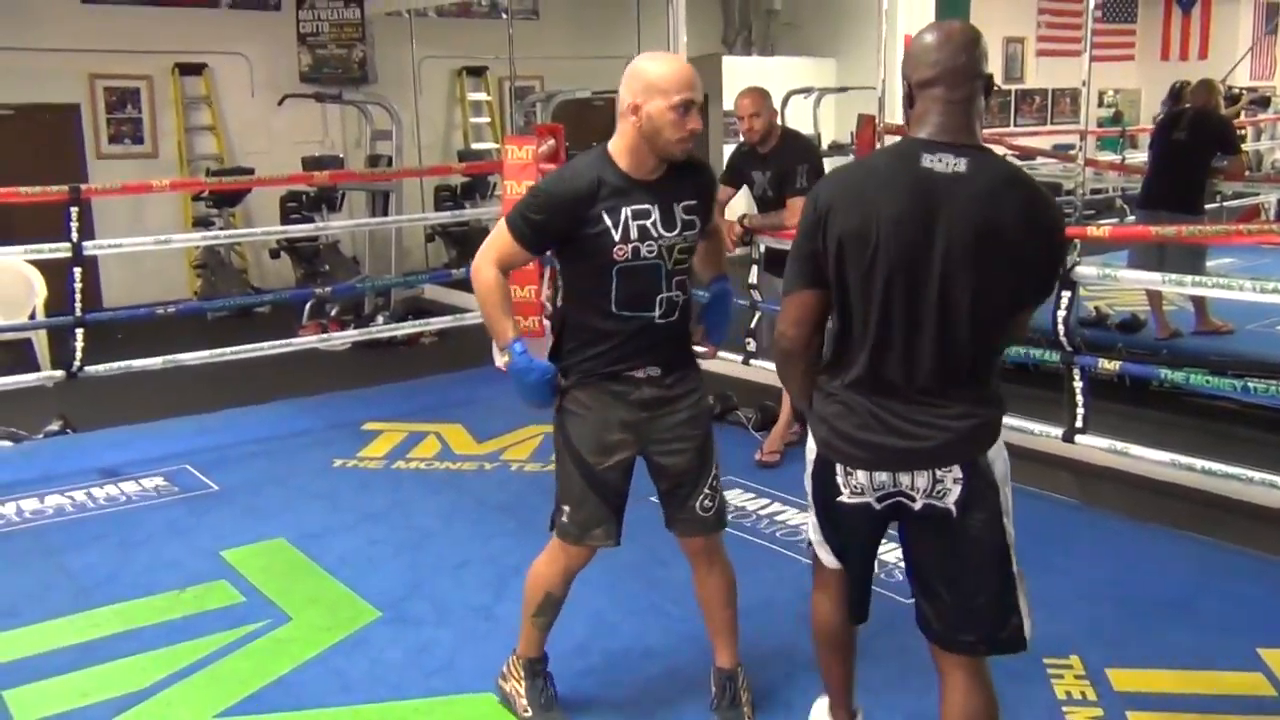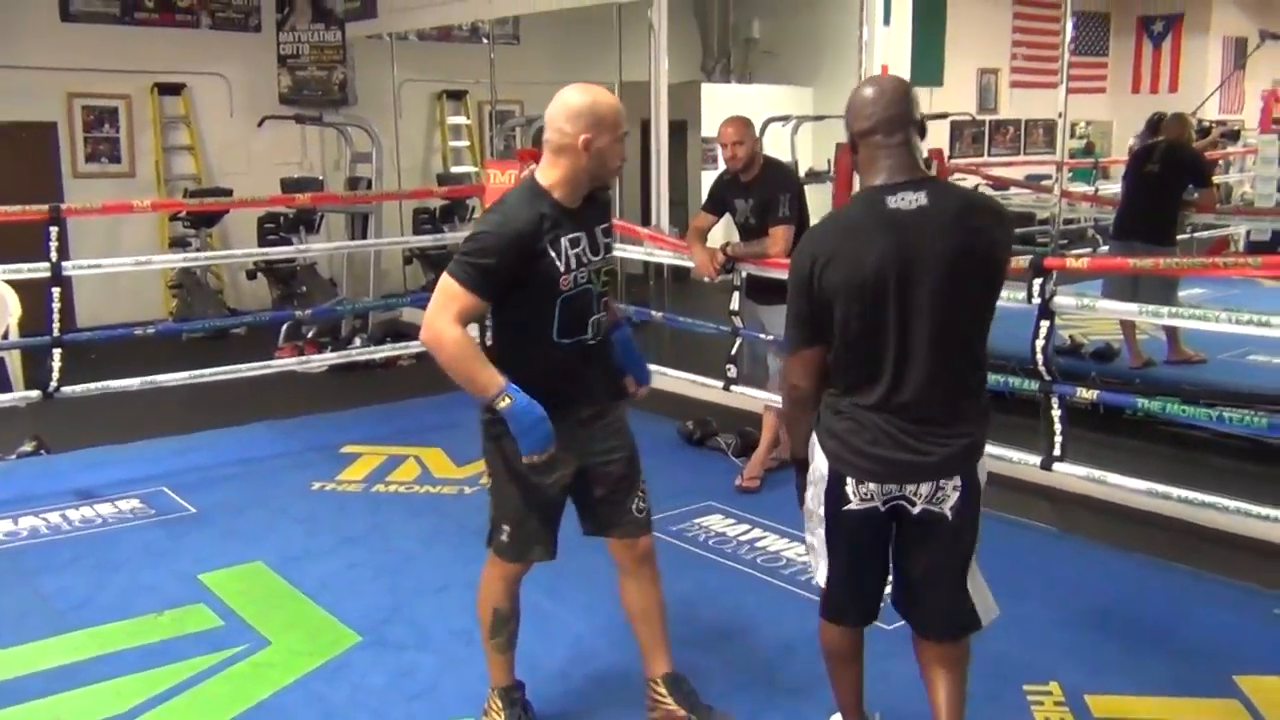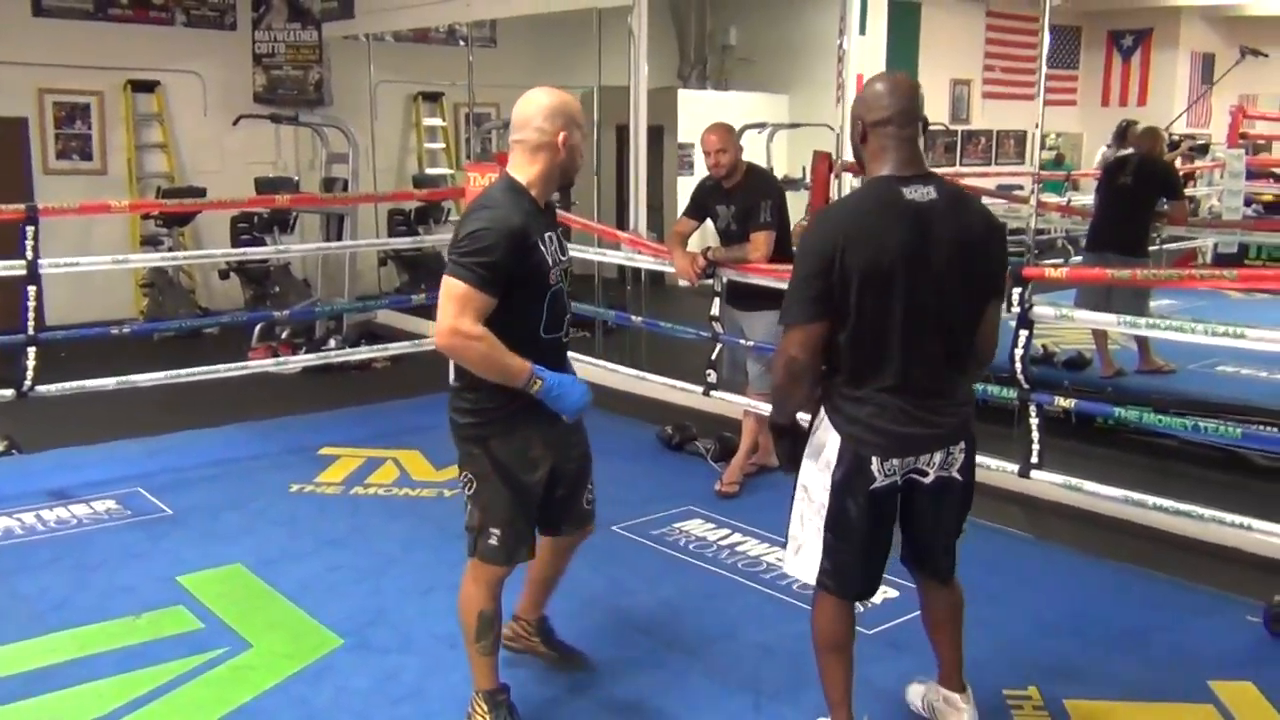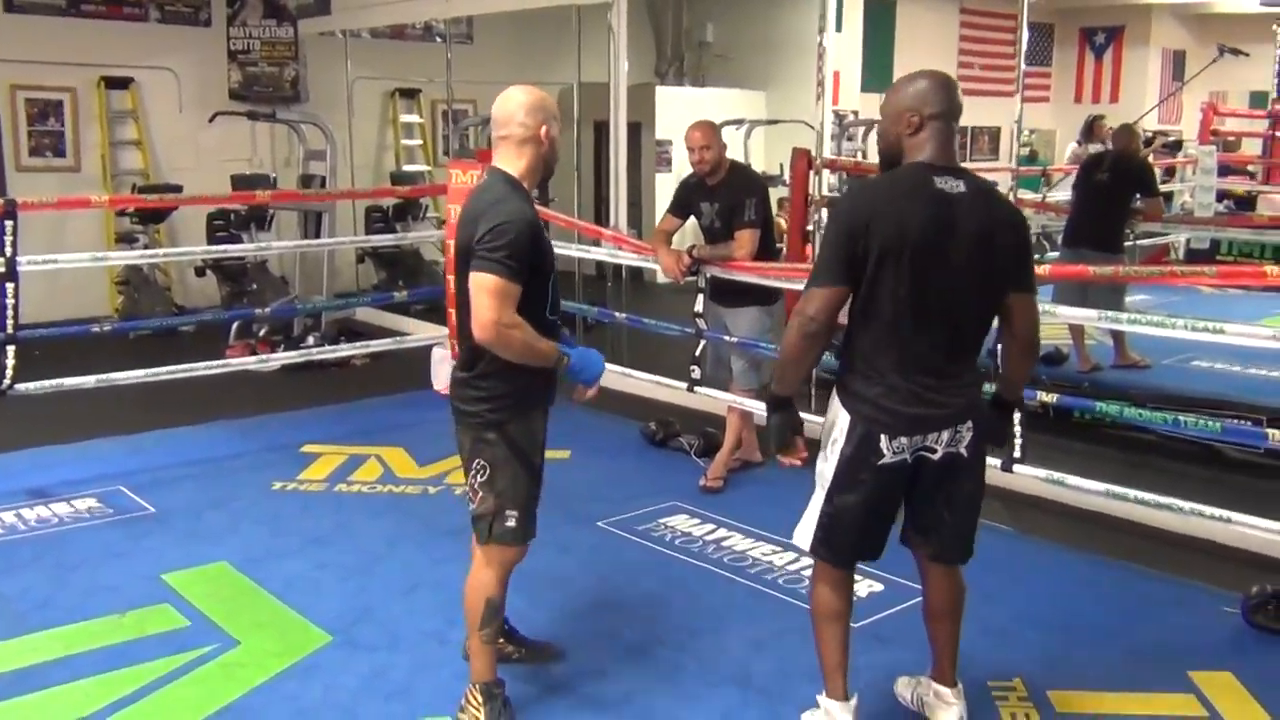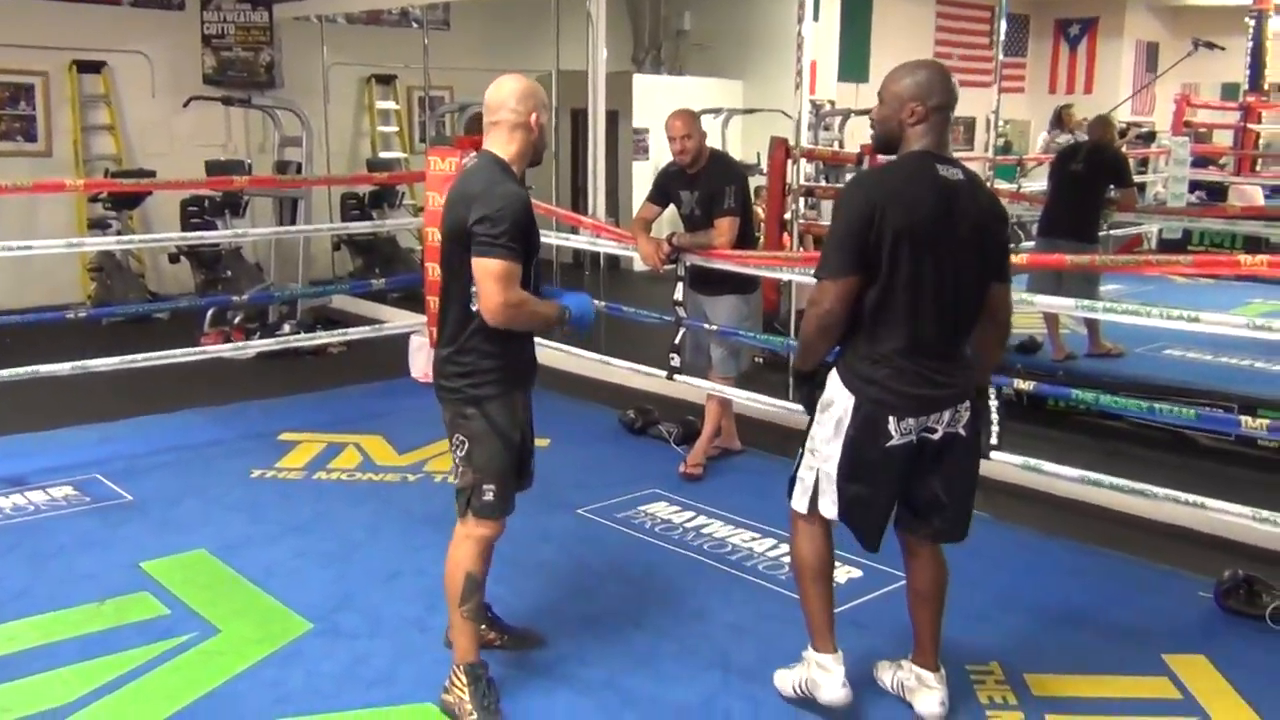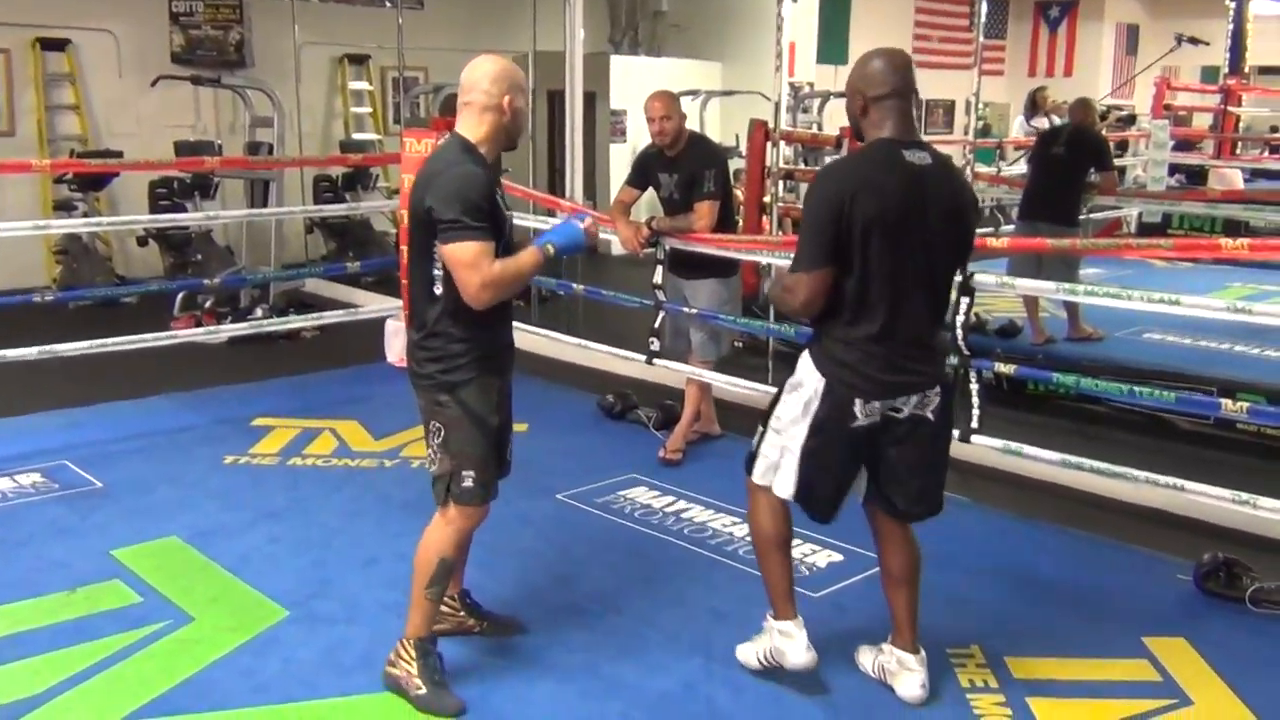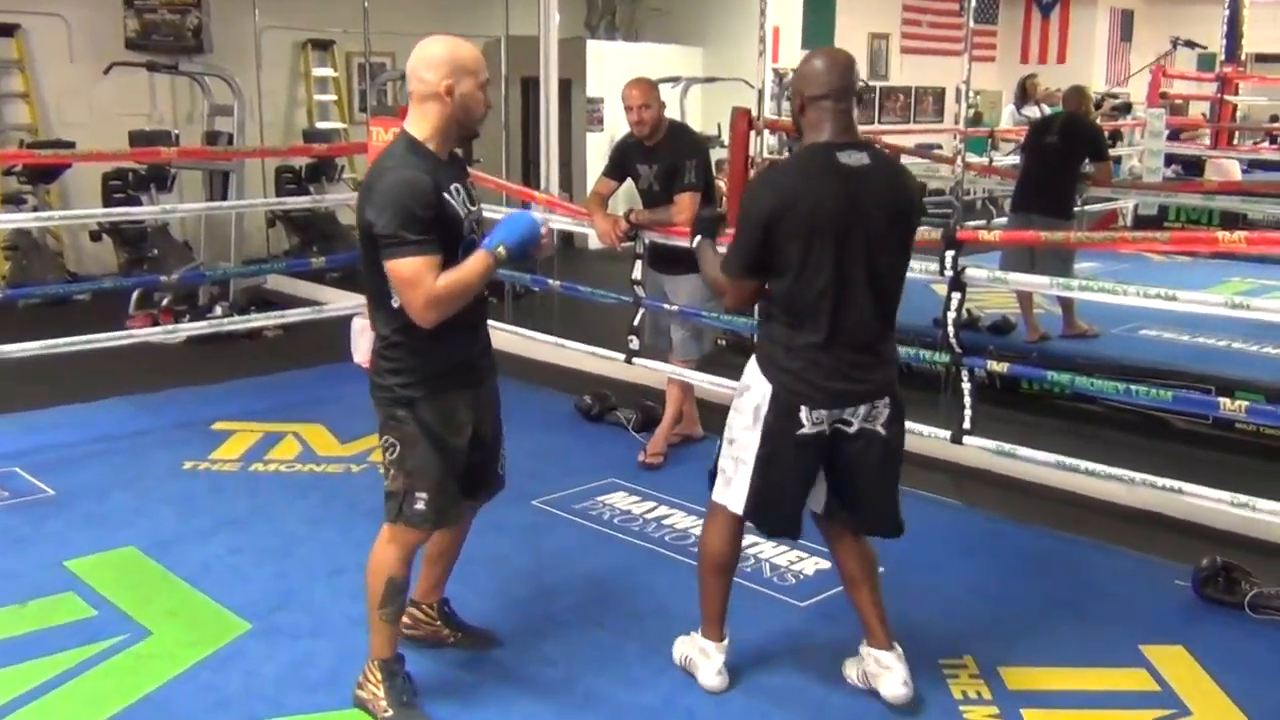
dt=0.3s
person 1, frame 1
left shoulder: (840, 191)
right shoulder: (1032, 209)
left elbow: (791, 337)
left wrist: (813, 411)
left hip: (849, 443)
right hip: (959, 454)
left knee: (834, 577)
right knee: (961, 650)
person 1, frame 2
left shoulder: (826, 242)
right shoulder: (987, 222)
left elbow: (802, 382)
left wrist: (804, 458)
left hip: (850, 458)
right hip: (949, 458)
left knee: (842, 607)
right knee: (942, 620)
person 1, frame 3
left shoulder: (836, 226)
right shoulder: (979, 221)
left elbow: (799, 355)
right elbow: (984, 344)
left wrist: (783, 424)
left hip: (859, 436)
right hip: (945, 433)
left knee: (836, 588)
right knee: (937, 572)
person 1, frame 4
left shoulder: (865, 202)
right shoulder: (1000, 214)
left elbow: (814, 317)
right elbow: (1022, 330)
left wrist: (779, 400)
right wrist: (1003, 405)
left hip: (870, 415)
right hip: (955, 416)
left knee: (829, 561)
right knee: (938, 555)
person 1, frame 5
left shoulder: (872, 189)
right shoulder: (984, 201)
left elbow: (830, 306)
right elbow: (996, 318)
left wrist: (804, 370)
right wrist: (975, 387)
left hip: (870, 394)
right hip: (948, 398)
left knee: (810, 516)
right knee: (923, 537)
left ankle: (824, 663)
person 1, frame 6
left shoulder: (842, 180)
right shoulder: (953, 184)
left elbow: (805, 297)
left wrist: (779, 285)
left hip: (841, 373)
right hip: (919, 376)
left knee: (768, 485)
right knee: (893, 513)
left ankle: (785, 629)
right ankle: (906, 655)
person 1, frame 7
left shoulder: (778, 184)
right shoulder: (901, 185)
left elbow: (734, 293)
left wrist: (704, 243)
left hip: (788, 381)
right hip: (869, 383)
left knee: (728, 508)
right knee: (845, 524)
left ankle: (709, 647)
right ankle: (884, 656)
person 2, frame 1
left shoulder: (694, 177)
right shoulder: (573, 188)
right elbow: (488, 266)
left wrist: (719, 294)
right wrist: (517, 352)
left hip: (677, 388)
right hip: (594, 393)
left knee: (704, 540)
right knee: (574, 545)
person 2, frame 2
left shoulder: (595, 204)
right shoulder: (510, 227)
right elbow: (439, 329)
left wrist: (617, 334)
right wrist: (510, 403)
left hip: (596, 409)
right hip: (532, 425)
left knee: (636, 545)
right knee: (510, 560)
person 2, frame 3
left shoulder: (540, 209)
right shoulder: (497, 223)
right elbow: (455, 331)
right wrist: (543, 382)
left hip: (548, 411)
right hip: (498, 423)
left knee: (571, 527)
right knee: (492, 561)
left ankle: (528, 625)
person 2, frame 4
left shoulder: (498, 198)
right shoulder: (511, 214)
right elbow: (493, 327)
left wrist: (555, 356)
right wrist: (567, 359)
left hip: (508, 398)
right hip: (498, 405)
left knee: (496, 528)
right knee: (501, 543)
left ankle: (490, 632)
person 2, frame 5
left shoulder: (480, 180)
right shoulder: (504, 197)
right elbow: (501, 305)
left wrist: (547, 299)
right wrist: (566, 310)
left hip: (491, 373)
right hip: (481, 379)
left knee: (484, 508)
right knee: (481, 522)
left ankle: (472, 619)
person 2, frame 6
left shoulder: (474, 166)
right shoulder: (455, 177)
right elbow: (481, 286)
left wrist: (543, 240)
right wrist: (550, 245)
left hip: (483, 360)
right hip: (453, 368)
left knee: (474, 495)
right knee: (462, 506)
left ankle: (453, 604)
right ankle: (411, 652)
person 2, frame 7
left shoulder: (449, 163)
right shoulder: (398, 183)
right elbow: (425, 303)
left wrist: (507, 239)
right wrist: (499, 248)
left hip: (470, 371)
right hip: (418, 387)
left knee: (467, 498)
right knee: (408, 527)
left ankle: (427, 611)
person 3, frame 1
left shoulder: (800, 151)
right shoulder: (743, 154)
left elbow: (796, 217)
right elbow: (717, 200)
left wrist: (746, 223)
right wrist: (719, 222)
right hip: (773, 260)
left ankle: (784, 425)
right ankle: (800, 417)
person 3, frame 2
left shoulder: (781, 179)
right shoulder: (726, 182)
left elbow: (778, 246)
right elbow: (697, 227)
left wrist: (727, 250)
right wrist: (699, 250)
left hip: (789, 292)
right hip: (755, 288)
left knee: (780, 372)
right knee: (765, 371)
left ankle: (762, 455)
right ankle: (784, 445)
person 3, frame 3
left shoulder: (763, 187)
right shoulder: (708, 188)
left elbow: (759, 252)
right elbow: (678, 232)
left wrist: (709, 255)
right wrist: (680, 255)
left hip: (770, 298)
right hip: (736, 294)
left knee: (760, 379)
right knee: (748, 377)
left ankle: (740, 460)
right ankle: (765, 450)
person 3, frame 4
left shoulder: (747, 184)
right shoulder: (691, 186)
left elbow: (744, 249)
right elbow: (662, 231)
left wrist: (693, 253)
right wrist: (664, 253)
left hip: (754, 295)
right hip: (719, 291)
left knee: (744, 376)
right knee: (731, 375)
left ankle: (723, 457)
right ankle: (749, 447)
person 3, frame 5
left shoulder: (727, 172)
right shoulder: (671, 174)
left elbow: (723, 238)
right elbow: (642, 218)
left wrist: (674, 240)
right wrist: (644, 241)
left hip: (733, 283)
right hip: (698, 279)
left knee: (723, 365)
right knee: (709, 363)
left ankle: (703, 445)
right ankle: (728, 435)
person 3, frame 6
left shoulder: (706, 155)
right shoulder: (650, 157)
left elbow: (703, 222)
right elbow: (620, 203)
left wrist: (653, 225)
right wrist: (622, 225)
left hip: (713, 266)
right hip: (678, 262)
left knee: (702, 349)
right knee: (689, 346)
left ankle: (682, 430)
right ankle: (707, 420)
person 3, frame 7
left shoulder: (687, 145)
right shoulder: (628, 147)
left elbow: (683, 214)
right elbow: (598, 194)
left wrist: (631, 218)
right wrist: (601, 217)
left hip: (693, 261)
right hip: (658, 257)
left knee: (684, 347)
right knee: (672, 344)
left ankle: (665, 431)
right ankle: (690, 421)
person 4, frame 1
left shoulder: (1168, 118)
right shoulder: (1220, 122)
right elbow: (1238, 169)
right wrist: (1211, 168)
left hip: (1150, 198)
right hip: (1185, 203)
left knee: (1150, 263)
right knee: (1192, 265)
left ankle: (1161, 324)
right ankle: (1203, 320)
person 4, frame 2
left shoulder: (1141, 151)
right shoulder: (1192, 156)
right elbow: (1209, 202)
right wrist: (1183, 201)
left hip: (1124, 229)
right hip: (1158, 234)
left knee: (1123, 294)
right knee: (1164, 295)
left ankle: (1134, 353)
right ankle: (1175, 350)
person 4, frame 3
left shoulder: (1114, 164)
right shoulder: (1164, 169)
right elbow: (1181, 215)
right wrist: (1157, 214)
left hip: (1097, 241)
right hip: (1130, 246)
left knee: (1096, 304)
right knee: (1136, 305)
left ankle: (1106, 363)
right ankle: (1146, 360)
person 4, frame 4
left shoulder: (1090, 161)
right shoulder: (1139, 165)
right elbow: (1156, 211)
right wrist: (1130, 211)
left hip: (1073, 237)
right hip: (1106, 242)
left knee: (1072, 300)
right knee: (1112, 301)
left ankle: (1083, 358)
right ankle: (1122, 355)
person 4, frame 5
left shoulder: (1066, 151)
right shoulder: (1114, 156)
right elbow: (1130, 202)
right wrist: (1105, 201)
left hip: (1049, 226)
right hip: (1081, 232)
left knee: (1047, 289)
right knee: (1087, 290)
left ankle: (1057, 346)
right ankle: (1095, 343)
person 4, frame 6
left shoulder: (1047, 135)
right shoulder: (1095, 140)
right elbow: (1110, 185)
right wrist: (1087, 185)
left hip: (1029, 210)
right hip: (1062, 216)
left knee: (1027, 273)
right knee: (1066, 274)
left ankle: (1037, 330)
right ankle: (1075, 327)
person 4, frame 7
left shoulder: (1040, 123)
right shoulder: (1090, 129)
right elbow: (1105, 176)
left hip: (1022, 201)
right hip: (1056, 207)
left knee: (1020, 267)
right knee: (1061, 268)
left ankle: (1031, 328)
right ankle: (1070, 324)
